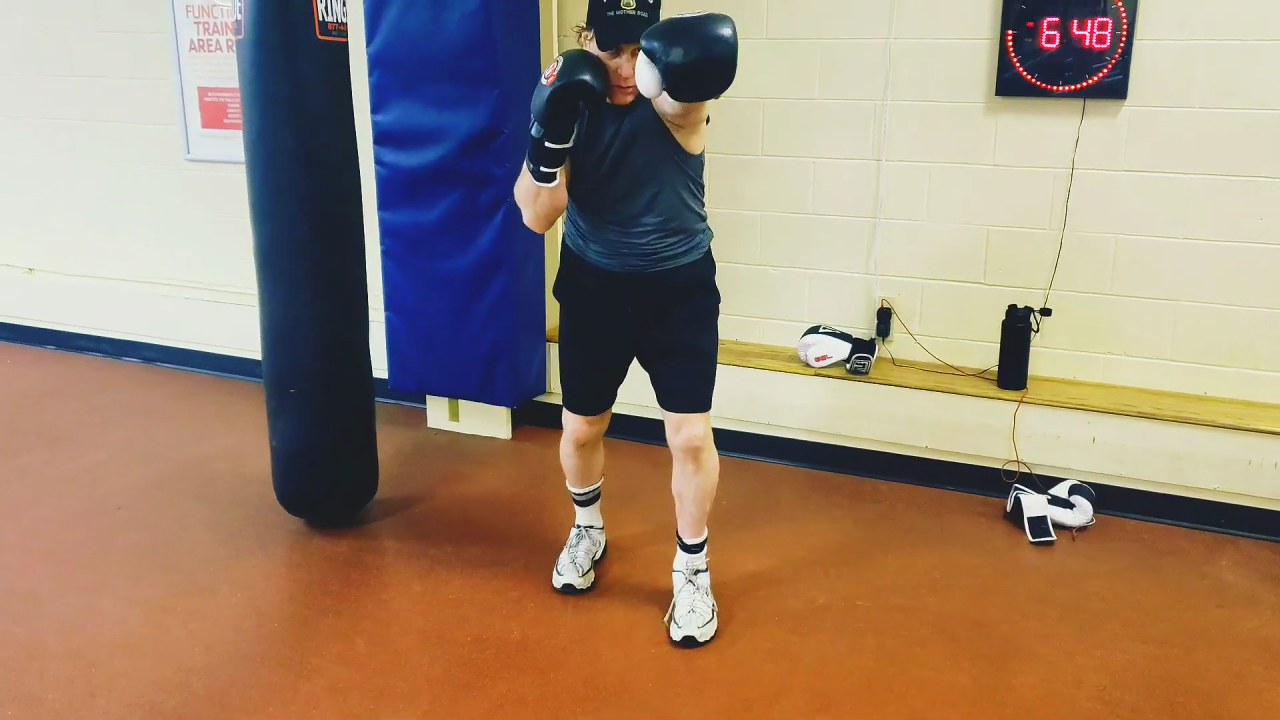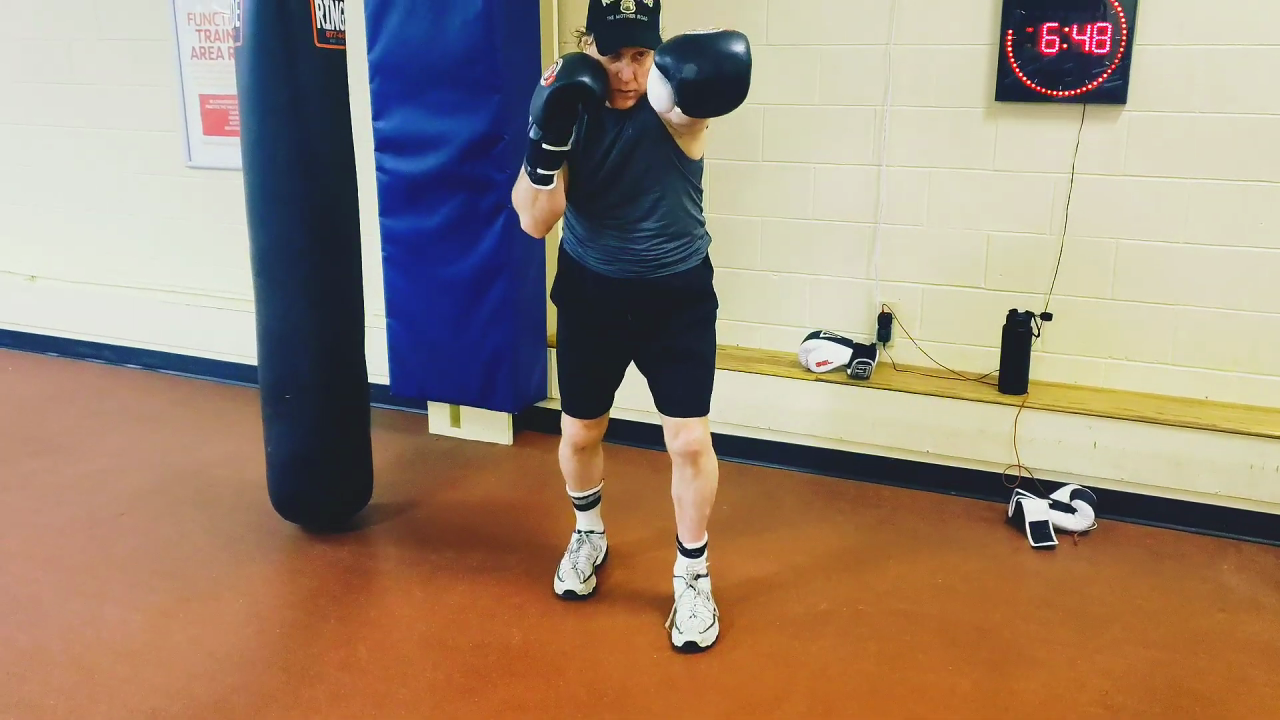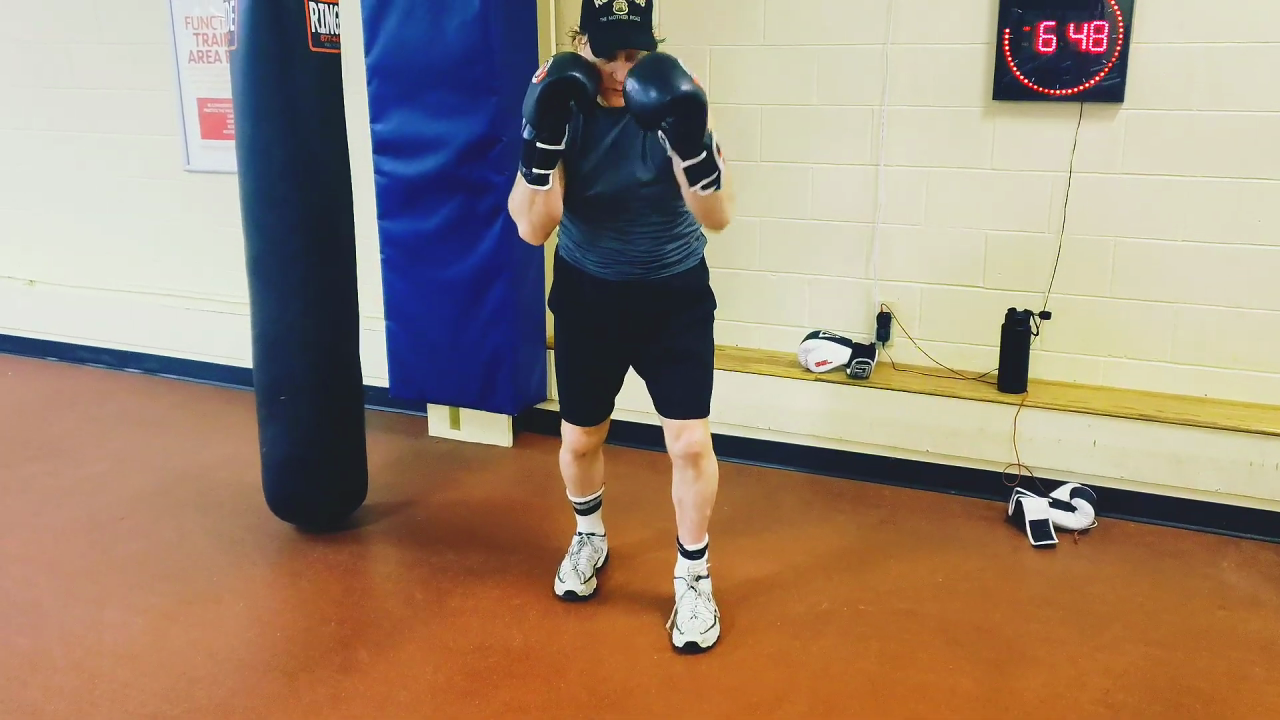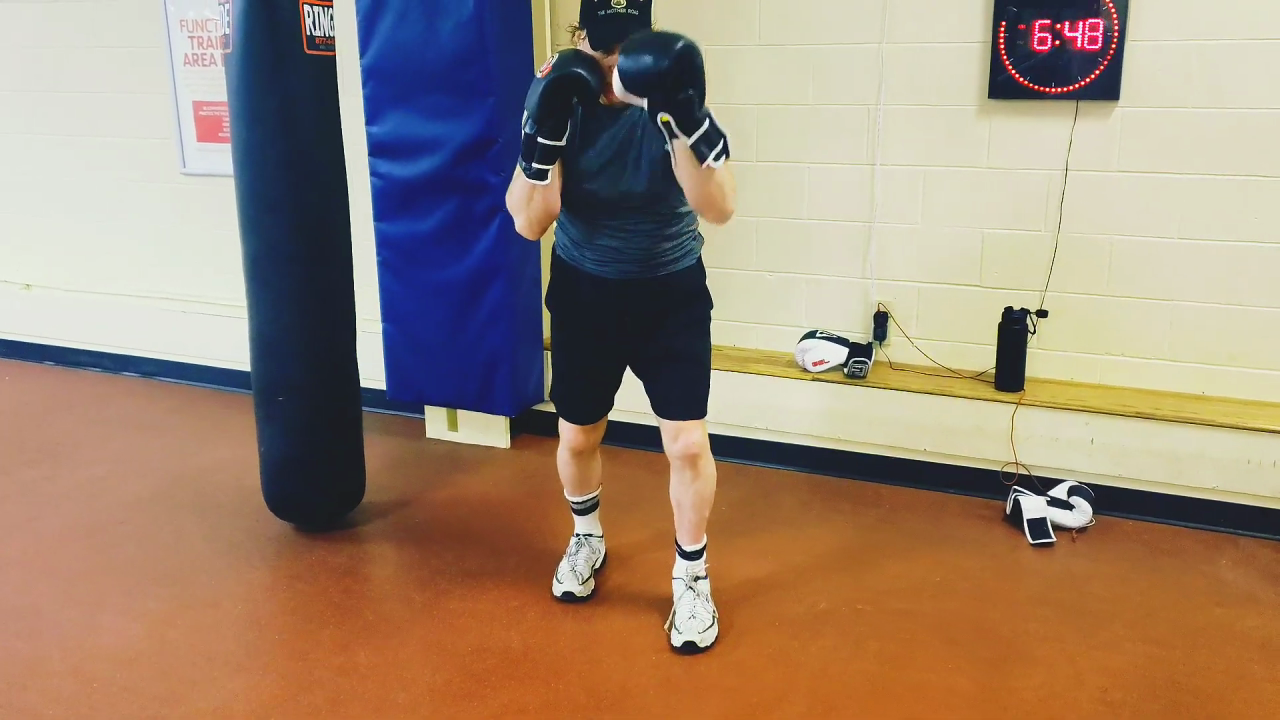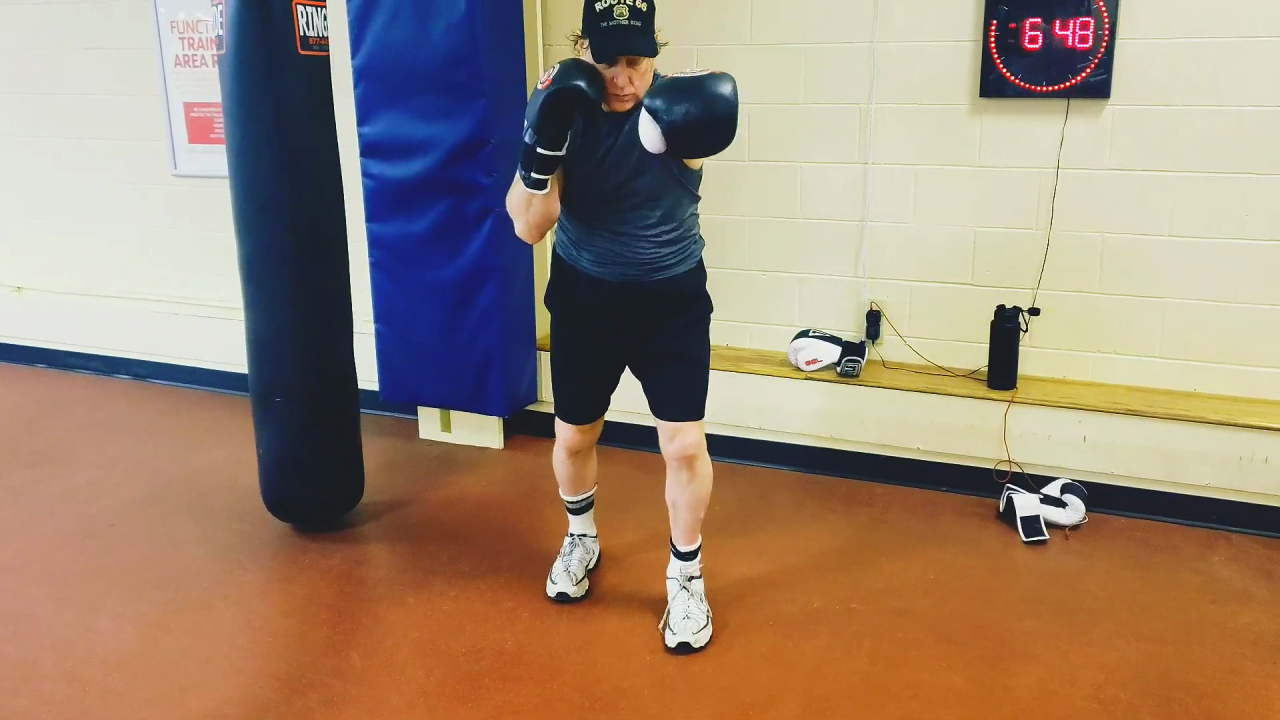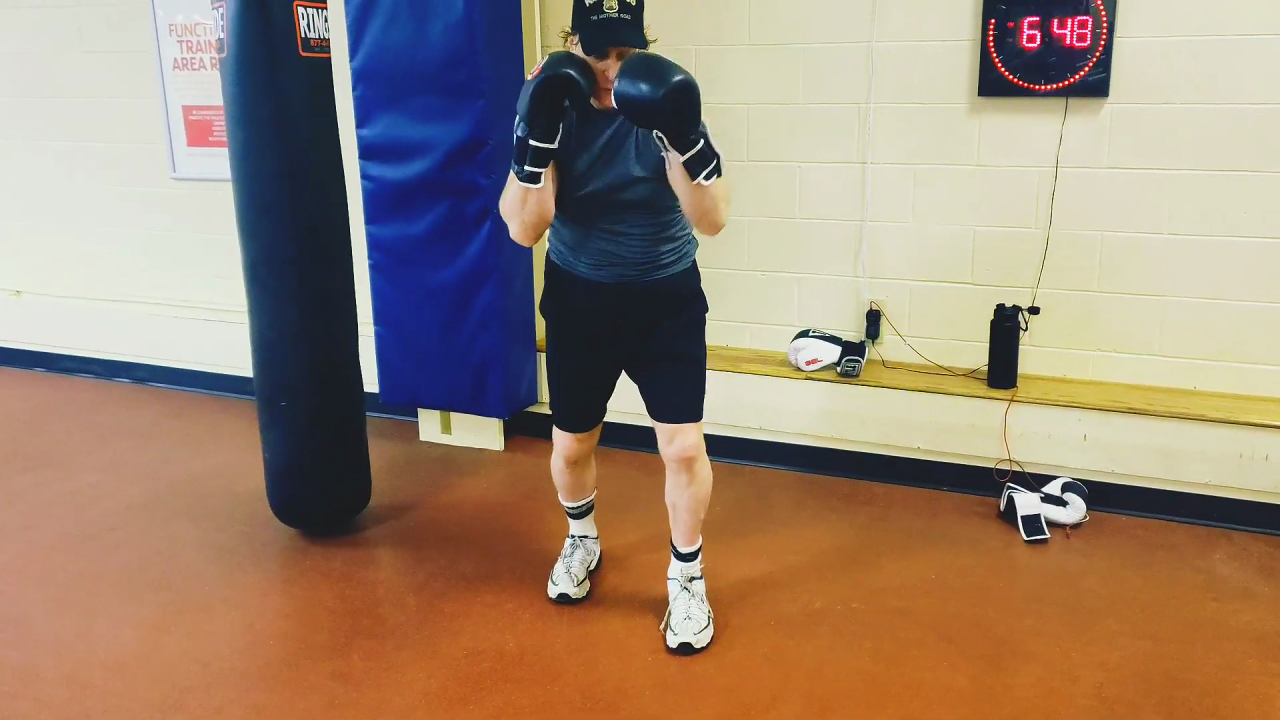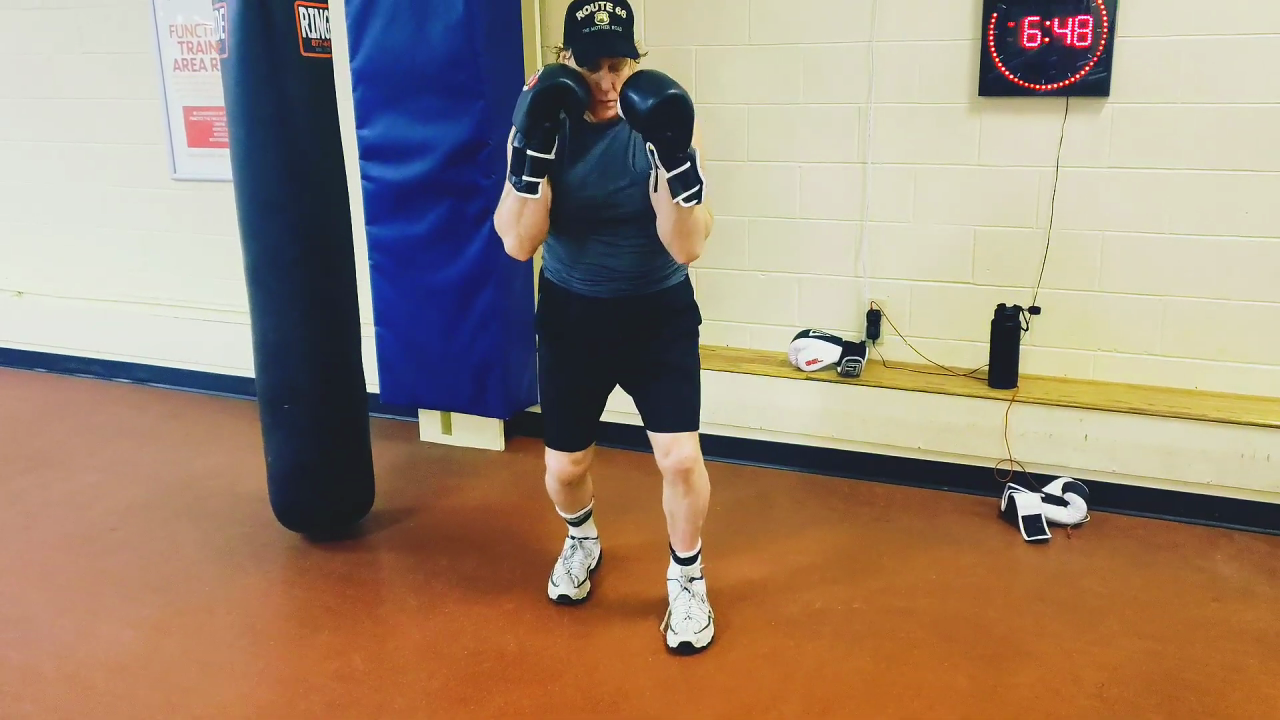
dt=0.4s
person 1, frame 1
left shoulder: (672, 99)
right shoulder: (571, 100)
left elbow: (687, 82)
right elbow: (537, 216)
left wrist: (687, 60)
right wrist: (549, 132)
left hip: (679, 288)
right hip: (593, 286)
left knee: (691, 436)
right knee: (581, 427)
left ankle: (691, 570)
right ankle: (588, 529)
person 1, frame 2
left shoulder: (669, 103)
right shoulder: (569, 104)
left elbow: (692, 96)
right elbow: (534, 221)
left wrist: (696, 76)
right wrist: (548, 134)
left hip: (677, 293)
right hip: (590, 292)
left knee: (689, 442)
right knee: (579, 432)
left ankle: (693, 575)
right ankle: (589, 534)
person 1, frame 3
left shoulder: (666, 110)
right shoulder: (563, 108)
left elbow: (716, 217)
right elbow: (533, 228)
left wrist: (691, 135)
right wrist: (541, 136)
left hip: (675, 297)
right hip: (588, 297)
left knee: (690, 443)
right knee: (580, 439)
left ankle: (694, 577)
right ankle: (589, 537)
person 1, frame 4
left shoulder: (671, 103)
right shoulder: (561, 106)
left elbow: (719, 209)
right elbow: (530, 222)
left wrist: (689, 115)
right wrist: (543, 131)
left hip: (671, 297)
right hip: (585, 295)
left knee: (687, 444)
right knee: (576, 437)
left ankle: (691, 576)
right ankle: (587, 537)
person 1, frame 5
left shoulder: (667, 108)
right shoulder: (564, 107)
left elbow: (703, 117)
right elbow: (528, 227)
left wrist: (697, 111)
right wrist: (542, 141)
left hip: (671, 299)
right hip: (584, 297)
left knee: (684, 445)
right knee: (573, 436)
left ankle: (686, 576)
right ankle: (581, 538)
person 1, frame 6
left shoulder: (660, 109)
right shoulder: (553, 110)
left elbow: (711, 220)
right elbow: (523, 229)
left wrist: (687, 136)
right wrist: (536, 135)
left hip: (666, 302)
right hip: (579, 302)
left knee: (684, 447)
right knee: (571, 445)
left ankle: (686, 577)
right ankle: (582, 539)
person 1, frame 7
left shoulder: (660, 126)
right shoulder: (541, 126)
left elbow: (687, 247)
right elbow: (518, 243)
left wrist: (676, 155)
right wrist: (534, 146)
left hip: (659, 316)
right hip: (573, 318)
left knee: (682, 460)
right knee: (565, 467)
left ankle: (686, 579)
right ankle: (582, 542)
